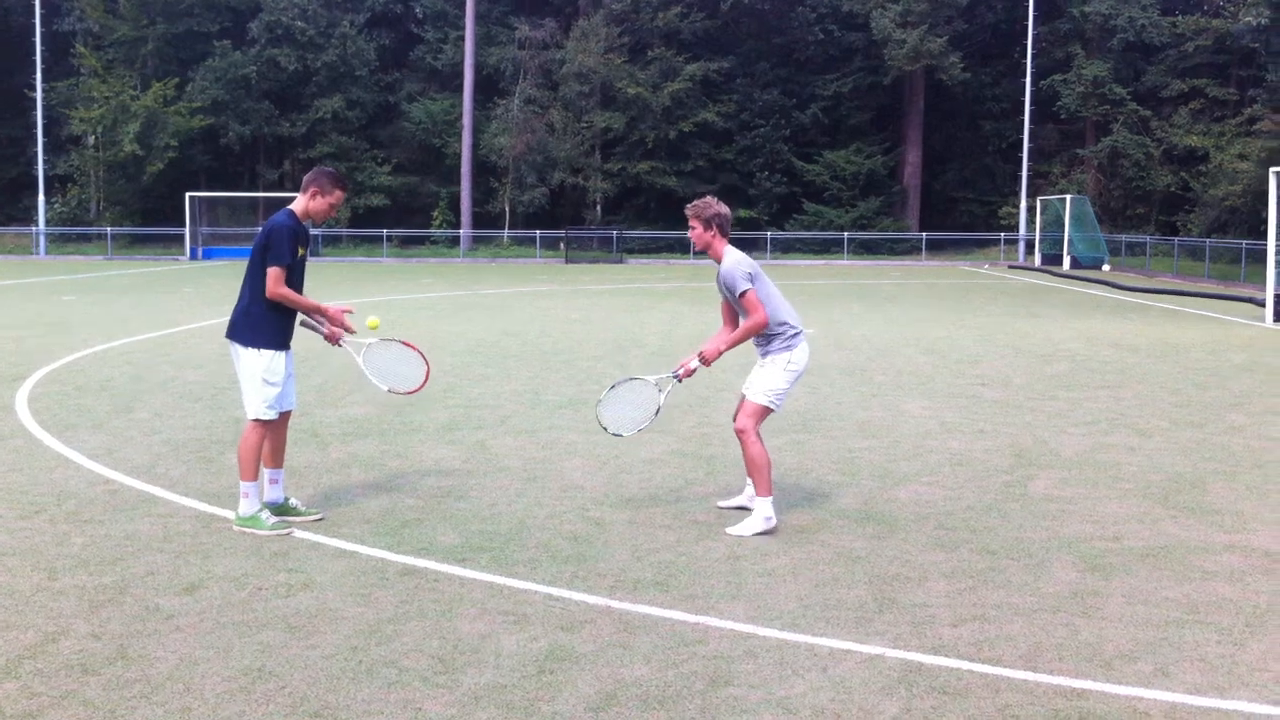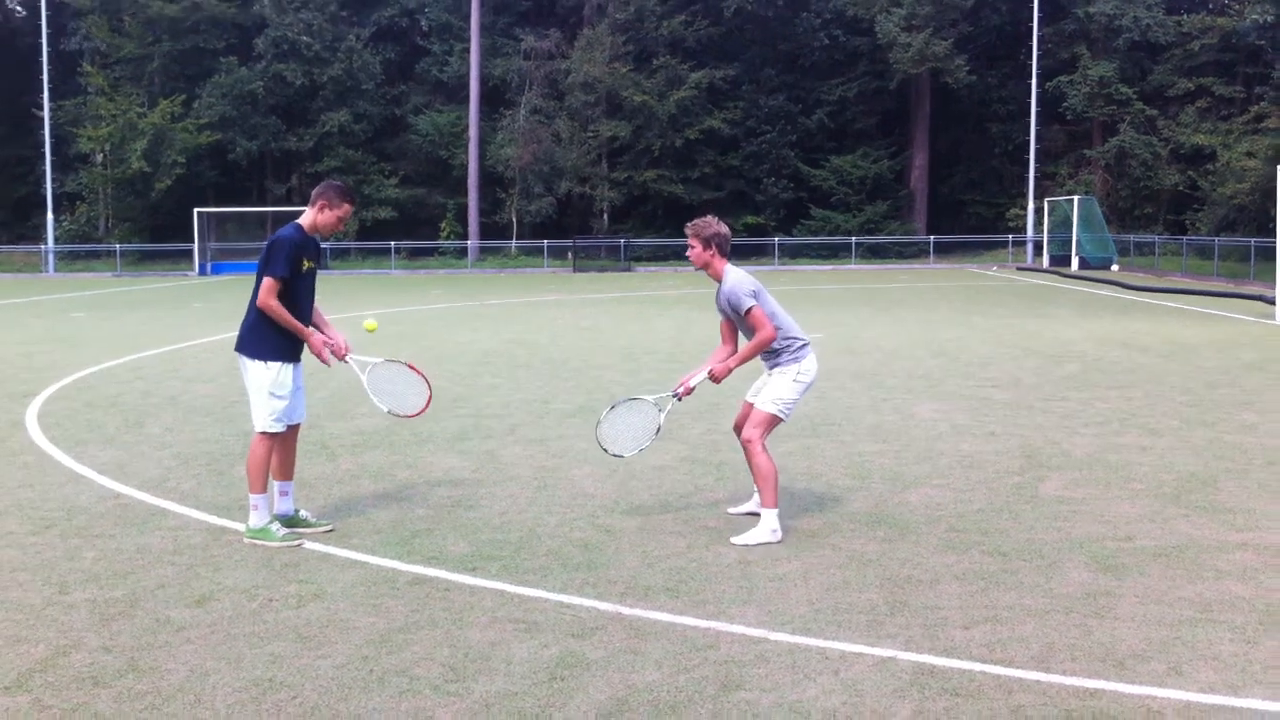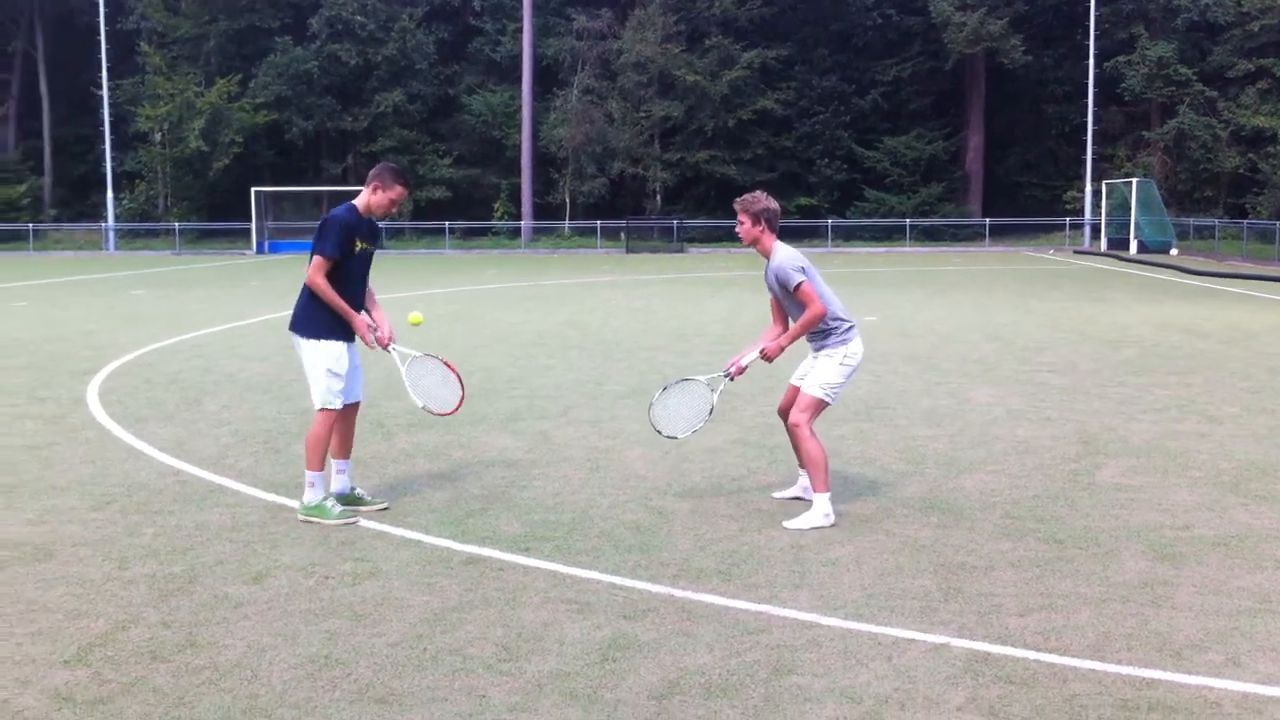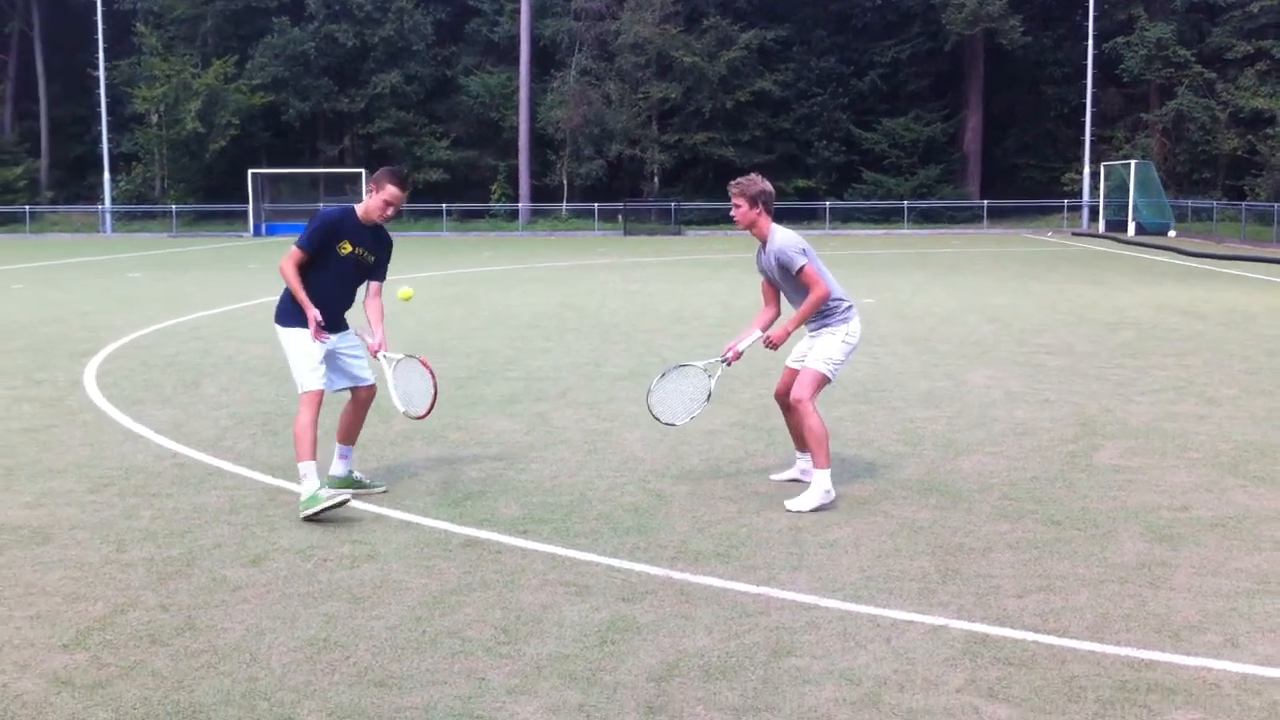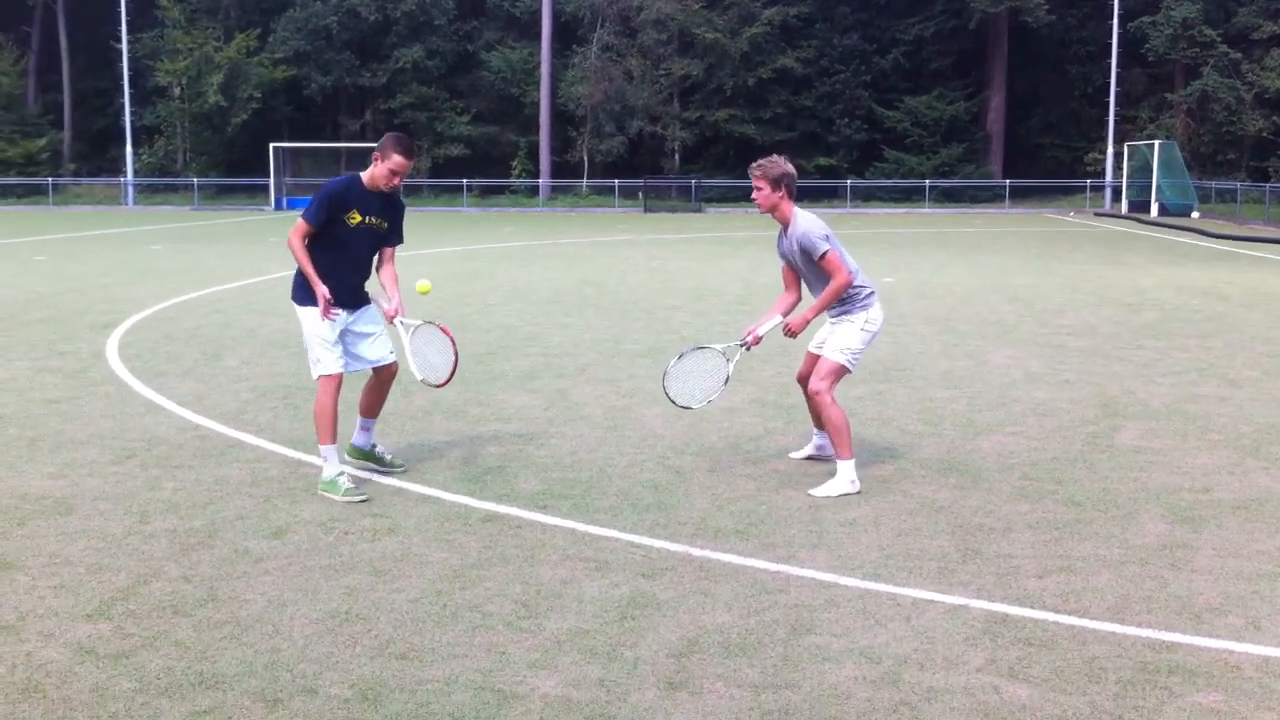
dt=0.3s
person 1, frame 1
left shoulder: (299, 230)
right shoulder: (282, 227)
right elbow: (275, 290)
left wrist: (324, 320)
right wrist: (325, 312)
left hip: (275, 339)
right hip: (256, 338)
left knee: (281, 416)
right knee: (261, 418)
left ankle: (274, 498)
right ankle: (247, 510)
person 1, frame 2
left shoulder: (312, 246)
right shoulder: (286, 240)
right elbow: (266, 300)
left wrist: (330, 333)
right wrist: (308, 336)
left hip: (286, 353)
right hip: (265, 352)
left knee: (289, 429)
right knee: (268, 431)
left ankle: (285, 511)
right ankle: (257, 522)
person 1, frame 3
left shoulder: (371, 231)
right shoulder: (340, 221)
right elbow: (314, 277)
left wrist: (381, 322)
right wrist: (353, 316)
left hip: (341, 332)
right hip: (318, 329)
left knee: (350, 405)
right knee: (329, 409)
left ankle: (341, 487)
right ankle: (313, 499)
person 1, frame 4
left shoulder: (382, 242)
right shoulder: (330, 220)
left elbow: (373, 295)
right elbow: (288, 265)
left wrist: (377, 334)
right wrist: (309, 309)
left hip: (335, 325)
right hip: (299, 321)
left knee: (366, 389)
right knee: (313, 393)
left ankle: (340, 471)
right ankle: (310, 490)
person 1, frame 5
left shoulder: (393, 206)
right shoulder: (336, 191)
left elbow: (385, 261)
right elbow: (296, 237)
left wrist: (394, 298)
right wrist: (317, 285)
left hip: (358, 301)
right hip: (317, 299)
left knee: (387, 366)
right knee: (331, 377)
left ankle: (362, 442)
right ankle: (330, 472)
person 2, frame 1
left shoulder: (732, 267)
right shoulder: (724, 270)
left elbow: (759, 319)
right elbow: (730, 327)
left wrist: (719, 349)
right wrist: (695, 359)
left hip: (786, 351)
right hip: (774, 352)
left knee: (745, 426)
right knee: (743, 420)
left ankle: (764, 511)
right ankle: (753, 492)
person 2, frame 2
left shoulder: (735, 285)
right shoulder: (723, 291)
left elbow: (767, 334)
right elbow: (728, 346)
left wrist: (729, 367)
right wrist: (694, 377)
left hip: (794, 363)
right hip: (780, 364)
left knee: (753, 437)
right knee: (742, 427)
left ankle: (770, 524)
right ankle: (762, 498)
person 2, frame 3
left shoulder: (783, 261)
right shoulder: (771, 267)
left elbow: (817, 309)
right elbow: (780, 325)
left wrist: (781, 345)
right wrist: (746, 356)
left hip: (839, 347)
right hip: (823, 348)
left knee: (799, 420)
right knee: (786, 411)
left ankle: (822, 508)
right ankle: (807, 482)
person 2, frame 4
left shoulder: (783, 243)
right shoulder: (763, 253)
left elbow: (821, 291)
right elbow: (771, 308)
left wrist: (786, 330)
right wrist: (742, 340)
left hip: (838, 325)
right hip: (818, 328)
left knee: (801, 397)
right knee: (784, 395)
left ankle: (822, 485)
right ankle: (806, 464)
person 2, frame 5
left shoulder: (806, 230)
right shoulder: (784, 239)
left elbow: (843, 278)
right elbow: (792, 293)
left wrist: (805, 318)
right wrist: (762, 325)
left hip: (859, 312)
right hip: (839, 314)
left knee: (819, 388)
right knee: (805, 379)
left ankle: (847, 475)
right ankle: (822, 442)
